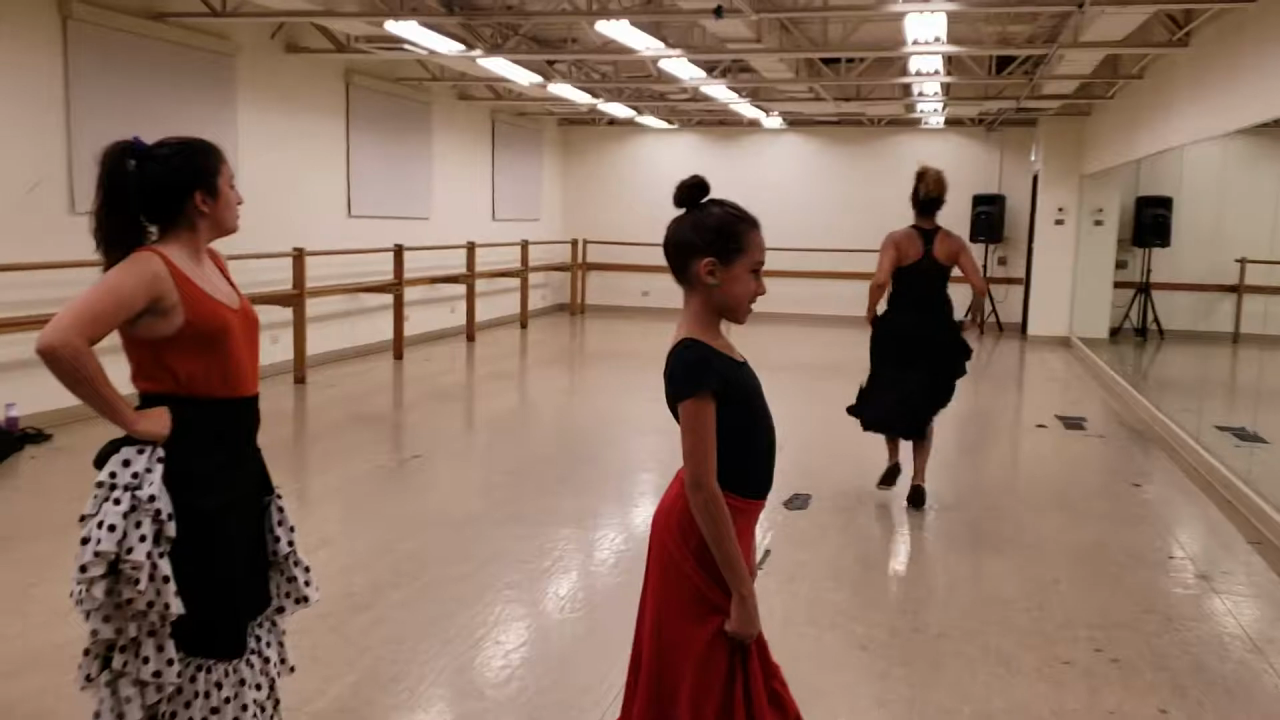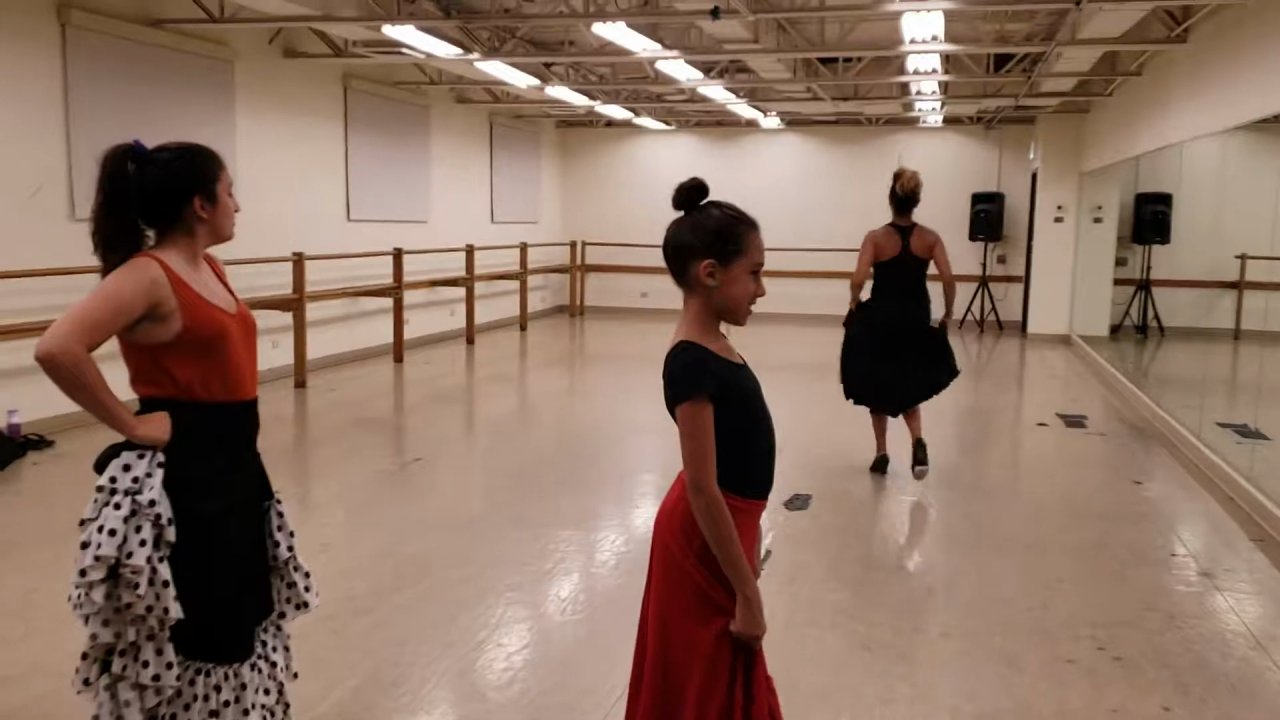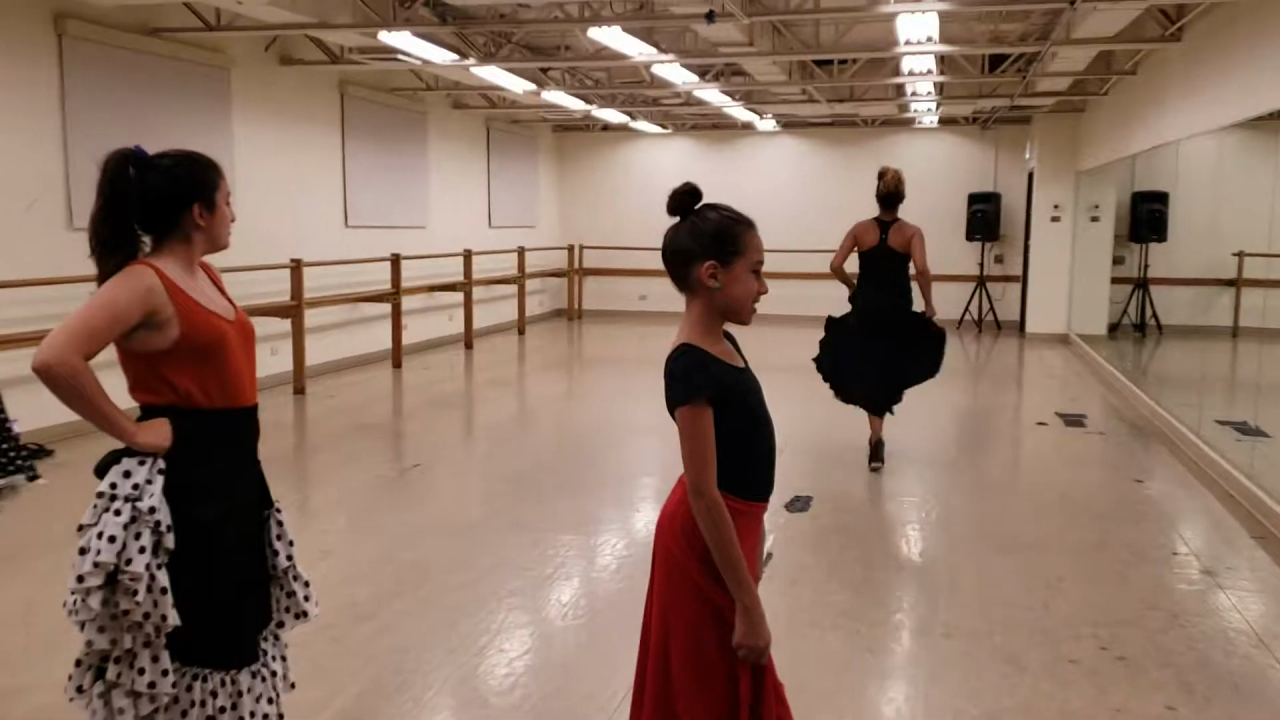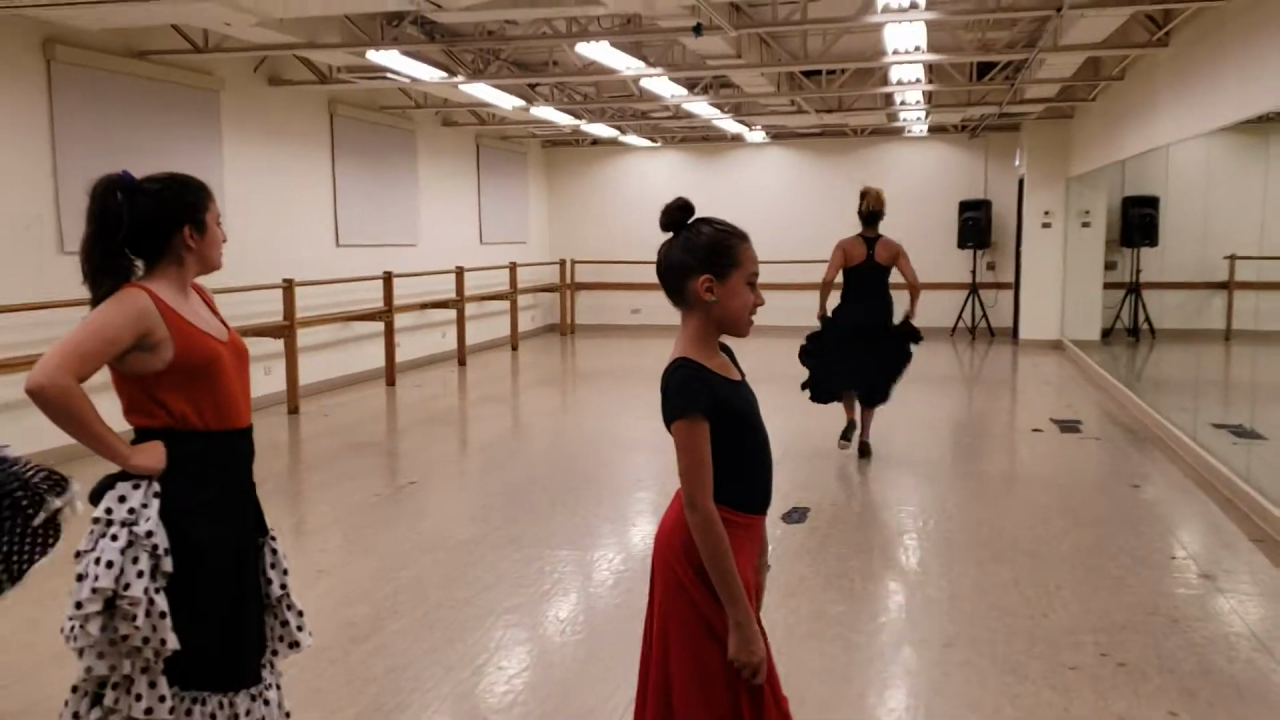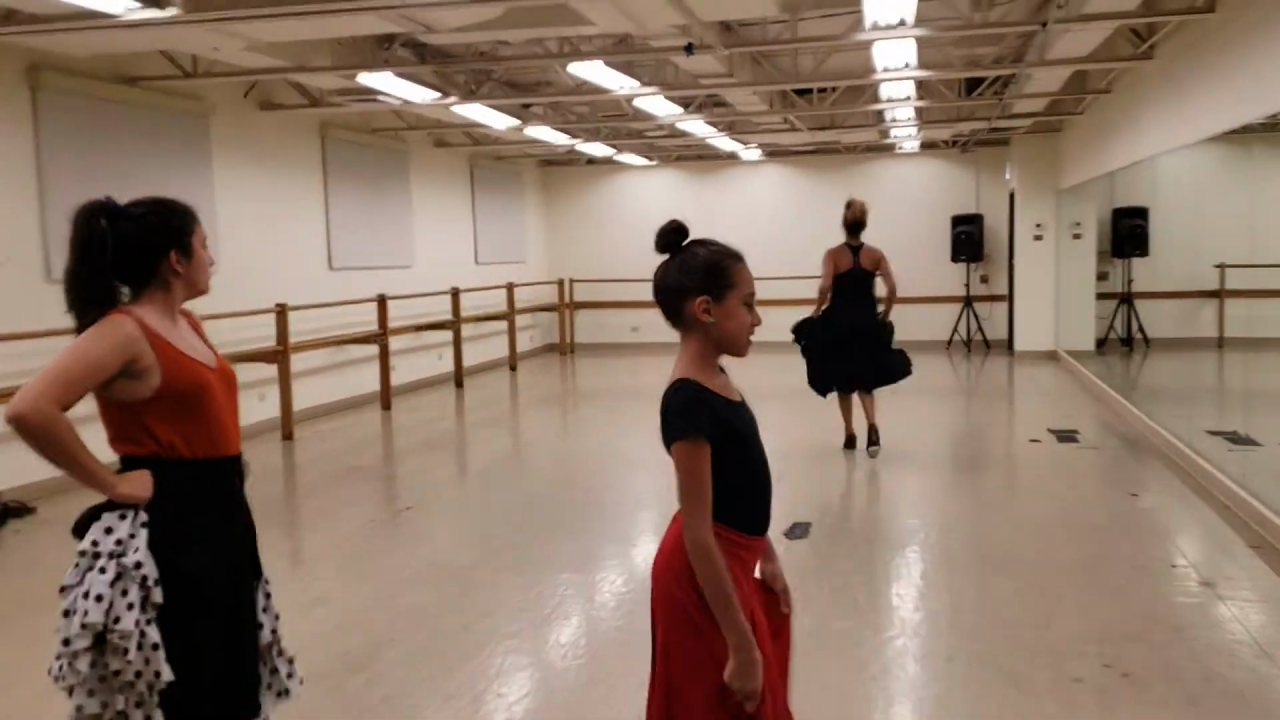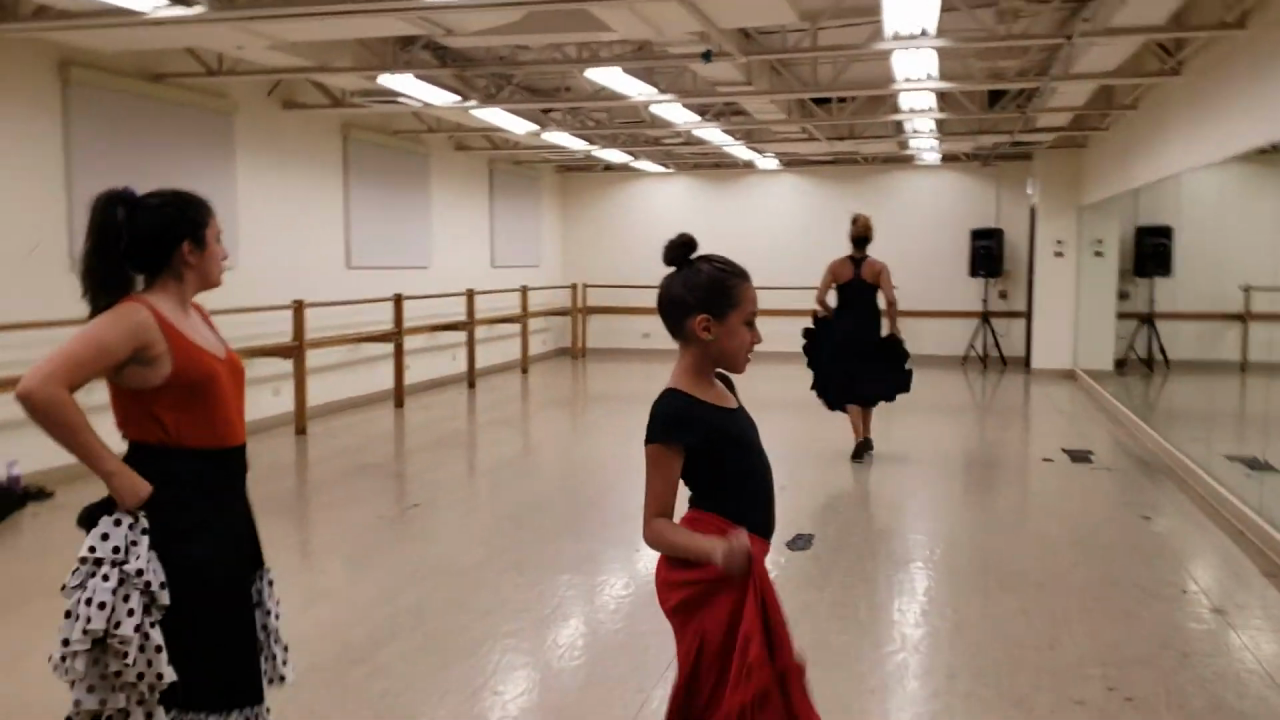
dt=0.2s
person 1, frame 1
left shoulder: (210, 262)
right shoulder: (149, 269)
right elbow: (58, 342)
right wrist: (128, 419)
left hip: (233, 457)
right hip: (181, 466)
left knee: (231, 602)
right knee: (184, 620)
person 1, frame 2
left shoulder: (208, 267)
right shoulder: (147, 275)
right elbow: (57, 349)
right wrist: (128, 424)
left hip: (232, 460)
right hip: (182, 470)
left knee: (233, 608)
right knee: (186, 624)
person 1, frame 3
left shoulder: (205, 275)
right shoulder: (143, 283)
right elbow: (55, 359)
right wrist: (129, 432)
left hip: (233, 468)
right hip: (182, 477)
left knee: (233, 617)
right knee: (187, 632)
person 1, frame 4
left shoulder: (198, 297)
right shoulder: (136, 306)
right elbow: (47, 382)
right wrist: (124, 454)
left hip: (228, 489)
right hip: (178, 499)
left knee: (232, 640)
right knee: (185, 653)
person 1, frame 5
left shoulder: (185, 323)
right shoulder: (123, 332)
right wrist: (109, 484)
left hip: (217, 517)
right hip: (167, 526)
left knee: (224, 669)
person 1, frame 6
left shoulder: (193, 314)
right shoulder: (134, 319)
right elbow: (37, 389)
right wrist: (113, 473)
left hip: (220, 505)
right hip: (170, 511)
left knee: (225, 653)
right knee: (180, 671)
person 2, frame 1
left shoulder: (711, 347)
right shoulder: (696, 360)
right elbow: (702, 486)
right wrist: (743, 594)
left hip: (721, 529)
right hip: (703, 538)
person 2, frame 2
left shoulder: (714, 347)
right shoulder: (692, 362)
right elbow: (702, 489)
right wrist: (747, 596)
left hip: (725, 531)
right hip: (705, 540)
person 2, frame 3
left shoulder: (723, 346)
right shoulder: (692, 366)
right elbow: (703, 492)
left wrist: (752, 552)
right wrist: (748, 604)
left hip: (729, 532)
right hip: (707, 543)
person 2, frame 4
left shoulder: (722, 359)
right shoulder: (688, 379)
right elbow: (698, 508)
left wrist: (756, 558)
right wrist: (742, 622)
left hip: (728, 546)
right hip: (703, 556)
person 2, frame 5
left shoulder: (714, 382)
right shoulder: (688, 401)
right elbow: (697, 532)
left wrist: (768, 562)
right wrist: (741, 645)
left hip: (730, 568)
right hip: (703, 580)
person 2, frame 6
left shoulder: (720, 388)
right shoulder: (676, 410)
right elbow: (655, 525)
right wrist: (716, 549)
left hip: (734, 576)
right hip: (708, 578)
person 3, frame 1
left shoulder: (897, 239)
right shoulder: (953, 243)
left elbow: (880, 282)
right elbow: (980, 288)
left wrist: (871, 311)
right wrist: (971, 317)
left hip: (898, 327)
right hip: (936, 331)
left knee: (888, 401)
right knee: (923, 406)
left ankle: (893, 463)
right ankle: (917, 483)
person 3, frame 2
left shoulder: (876, 237)
right shoulder: (930, 237)
left elbow: (858, 280)
right elbow: (948, 279)
left wrist: (854, 305)
right wrist: (947, 315)
left hip: (880, 319)
right hip: (916, 321)
left knee: (875, 384)
right knee: (911, 385)
left ankle: (881, 454)
right ankle: (917, 442)
person 3, frame 3
left shoulder: (860, 229)
right shoulder: (911, 232)
left elbow: (835, 266)
right elbow: (922, 269)
left wrist: (855, 289)
right wrist: (929, 306)
left hip: (866, 308)
right hip: (899, 310)
left knee: (865, 376)
right knee: (892, 373)
left ankle: (877, 439)
right ankle: (878, 435)
person 3, frame 4
left shoulder: (845, 245)
right shoulder: (893, 248)
left elbow: (827, 280)
right elbow: (914, 284)
left wrist: (822, 309)
right wrist: (911, 311)
left hip: (848, 318)
right hip: (880, 320)
left knee: (843, 373)
right knee: (872, 378)
left ankle: (851, 420)
right ankle: (864, 440)
person 3, frame 5
left shoulder: (833, 254)
right shoulder: (876, 254)
left elbow: (825, 286)
right elbow: (892, 288)
left wrist: (819, 310)
right wrist: (885, 314)
left hip: (839, 320)
right hip: (867, 321)
left knee: (843, 377)
right knee: (867, 377)
left ankle: (850, 434)
right ankle: (872, 427)
person 3, frame 6
left shoulder: (836, 266)
right shoulder: (879, 267)
left elbow: (820, 298)
right elbow: (891, 299)
left wrist: (831, 312)
right wrist: (894, 328)
left hip: (843, 330)
right hip: (870, 330)
left knee: (846, 387)
right knee: (868, 382)
left ankle: (860, 441)
right ankle: (865, 437)
